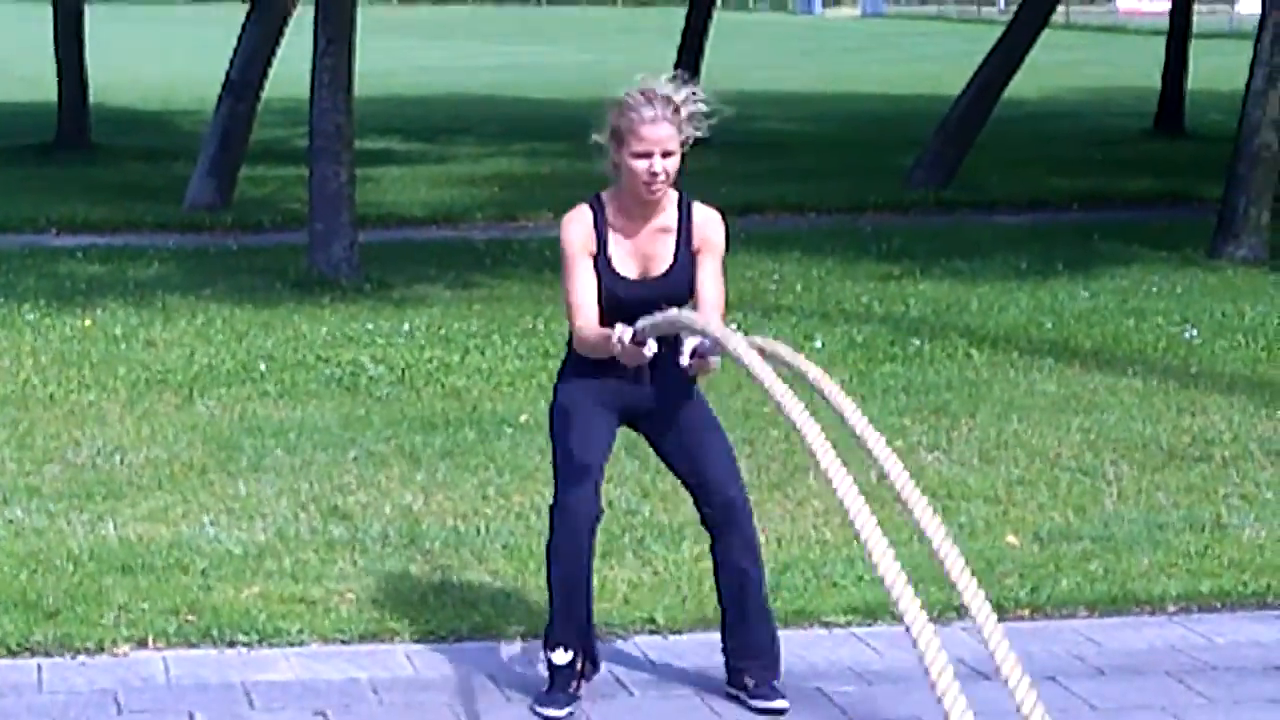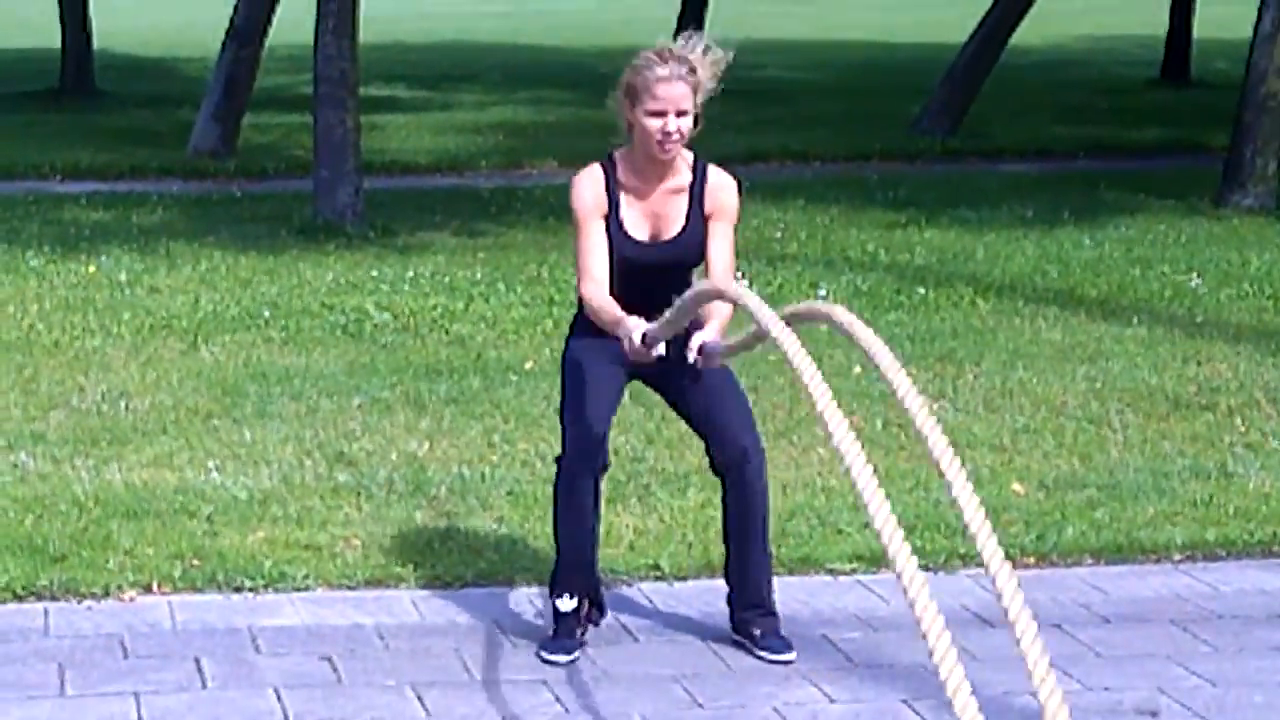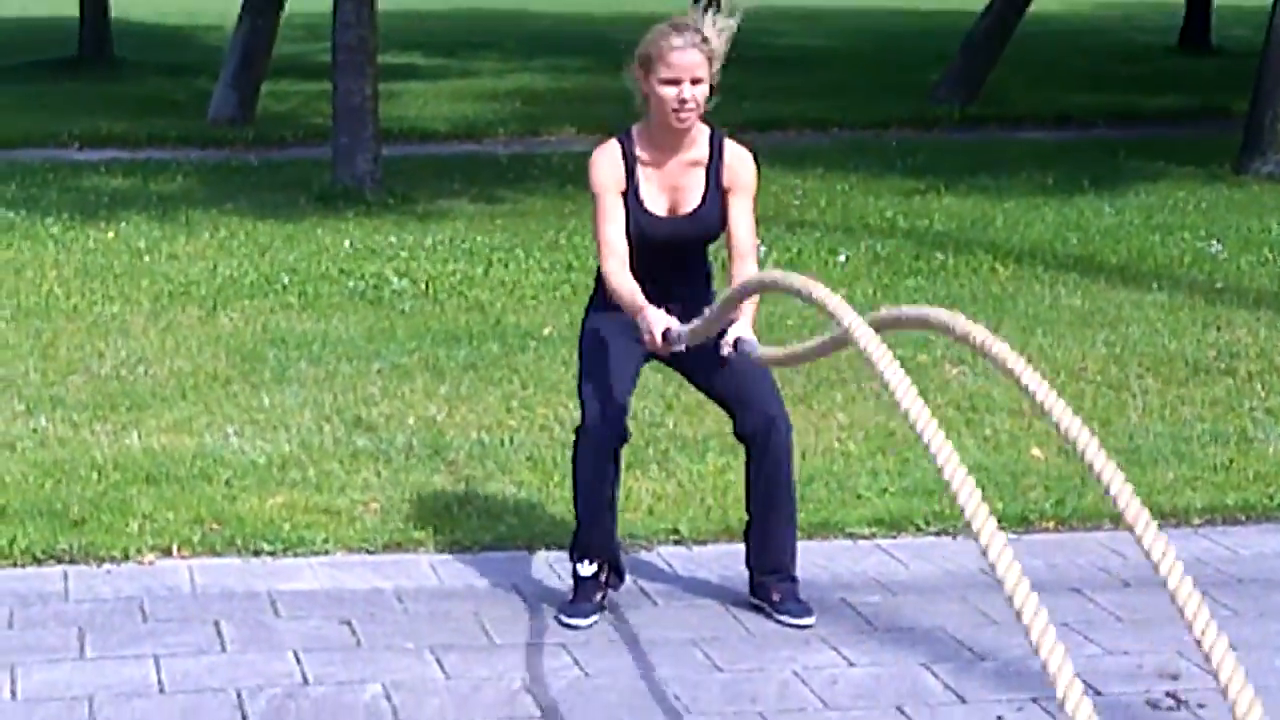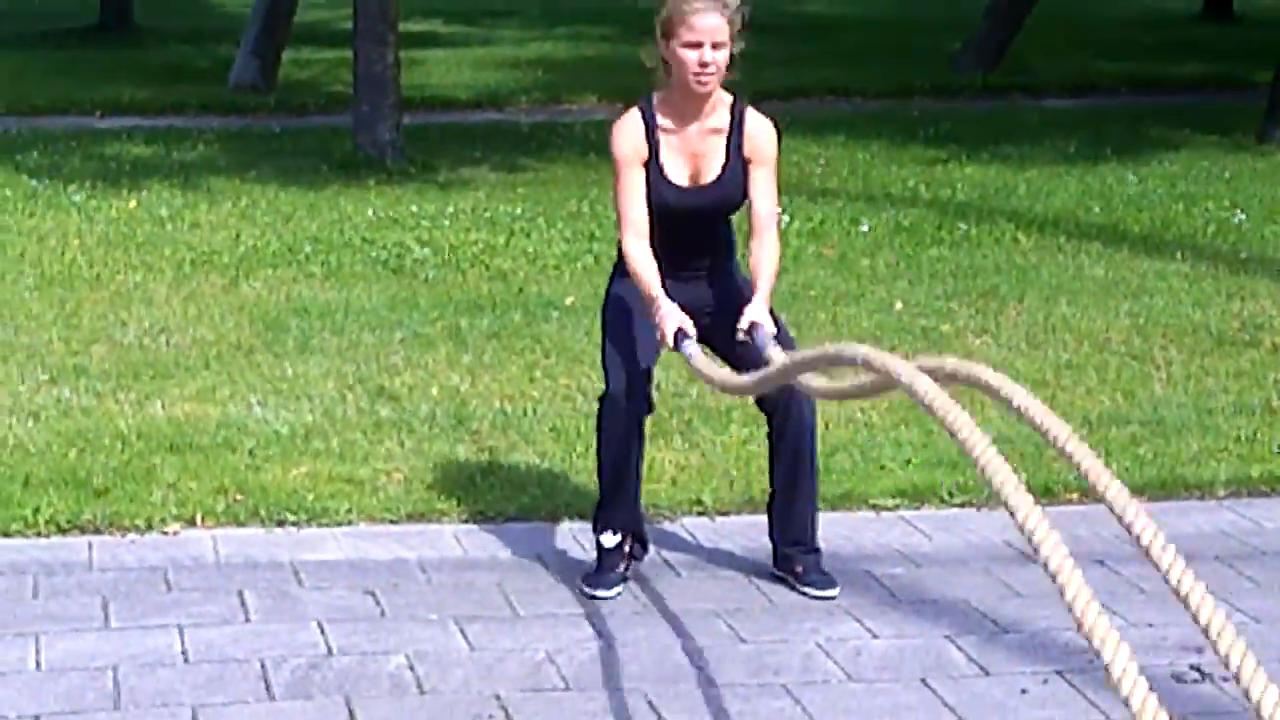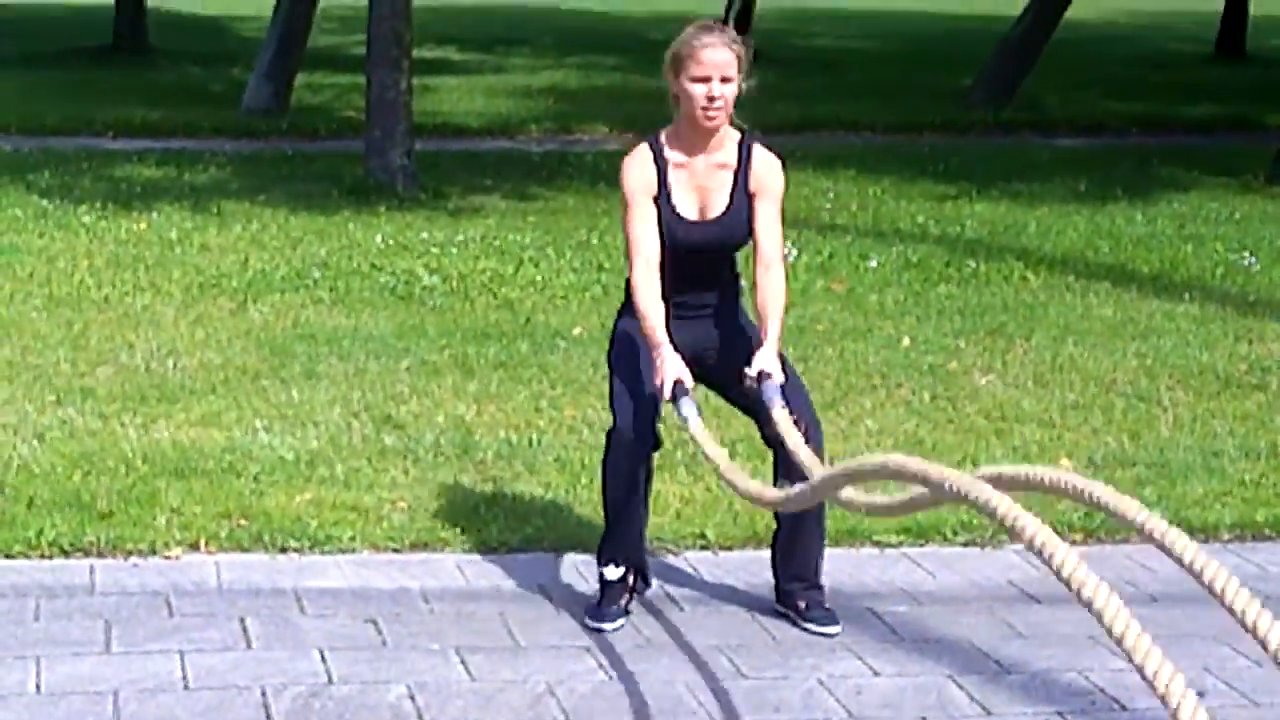
dt=0.5s
person 1, frame 1
left shoulder: (702, 223)
right shoulder: (582, 223)
left elbow: (711, 319)
right elbow: (582, 331)
left wrist: (705, 348)
right wrist: (613, 342)
left hip: (668, 383)
right hip: (592, 385)
left knee: (729, 503)
right knee: (574, 508)
left ankle: (751, 666)
right ankle: (567, 662)
person 1, frame 2
left shoulder: (715, 186)
right shoulder: (594, 183)
left elbow: (721, 285)
right elbow: (591, 289)
left wrist: (713, 327)
right wrist: (624, 326)
left hip: (681, 336)
right hip: (601, 339)
left knee: (743, 454)
right knee: (580, 458)
left ankle: (754, 614)
right ankle: (572, 610)
person 1, frame 3
left shoulder: (732, 161)
right shoulder: (610, 160)
left elbow: (745, 265)
right elbow: (614, 267)
left wrist: (742, 321)
right wrist: (645, 315)
left hip: (698, 310)
right hip: (620, 316)
left knee: (768, 422)
right knee: (600, 428)
left ankle: (773, 576)
right ankle: (593, 573)
person 1, frame 4
left shoulder: (753, 128)
right shoulder: (633, 130)
left elbow: (765, 231)
right elbow: (633, 241)
left wrist: (760, 299)
right wrist: (660, 308)
left hip: (719, 280)
right hip: (646, 285)
left knee: (793, 395)
right knee: (623, 397)
left ankle: (796, 551)
right ankle: (616, 544)
person 1, frame 5
left shoulder: (761, 164)
right shoulder: (643, 164)
left elbow: (769, 267)
right elbow: (644, 276)
left wrist: (769, 346)
right wrist: (660, 353)
left hip: (724, 325)
right hip: (651, 328)
left knee: (799, 426)
right knee: (632, 434)
left ankle: (799, 585)
right ankle: (619, 577)
